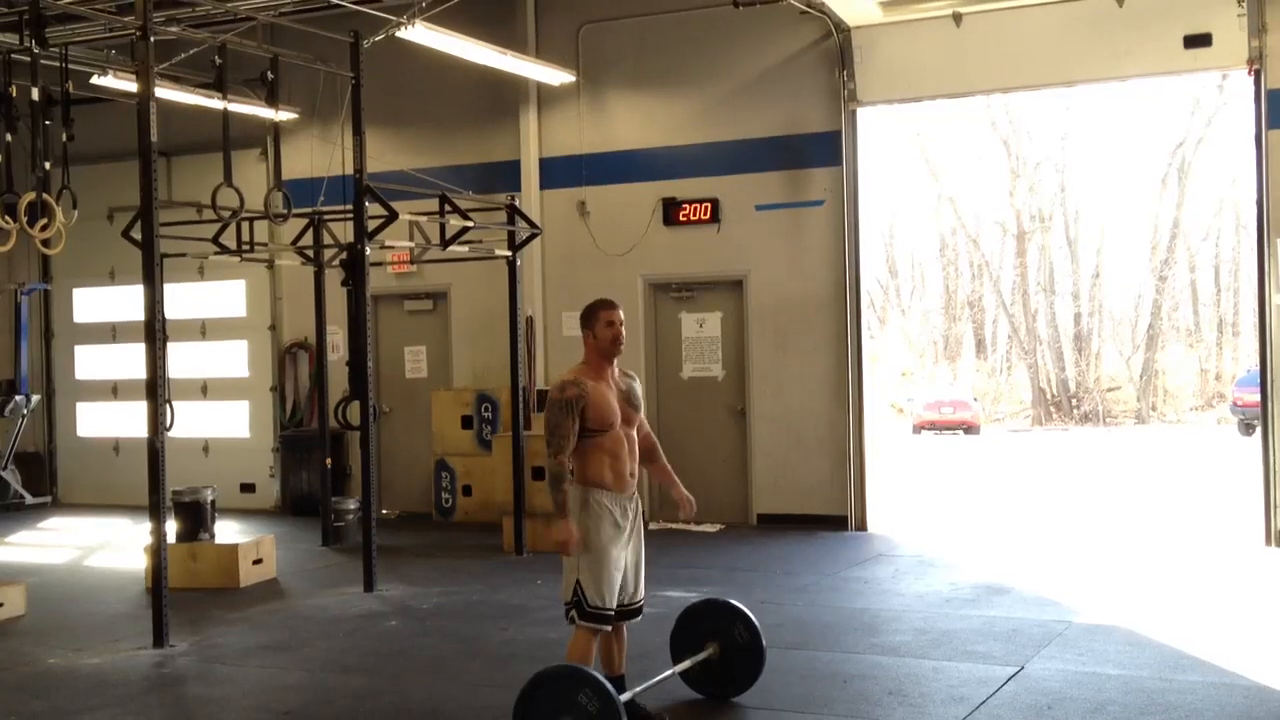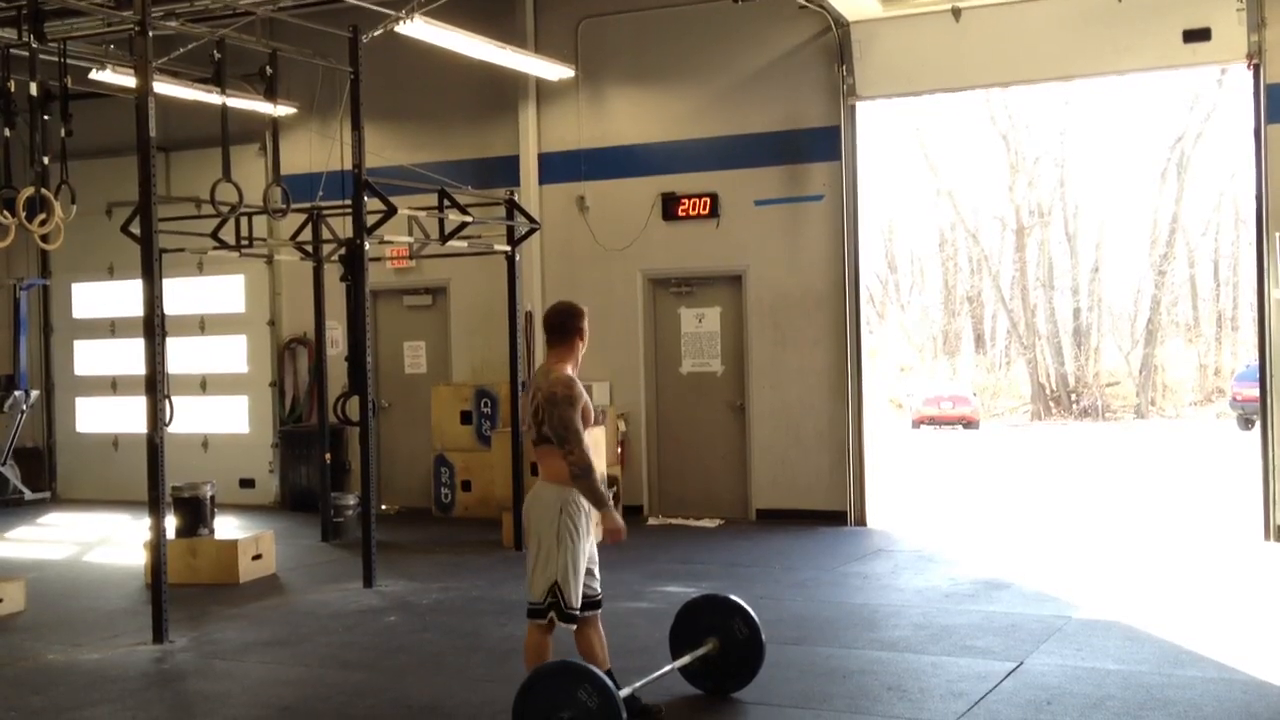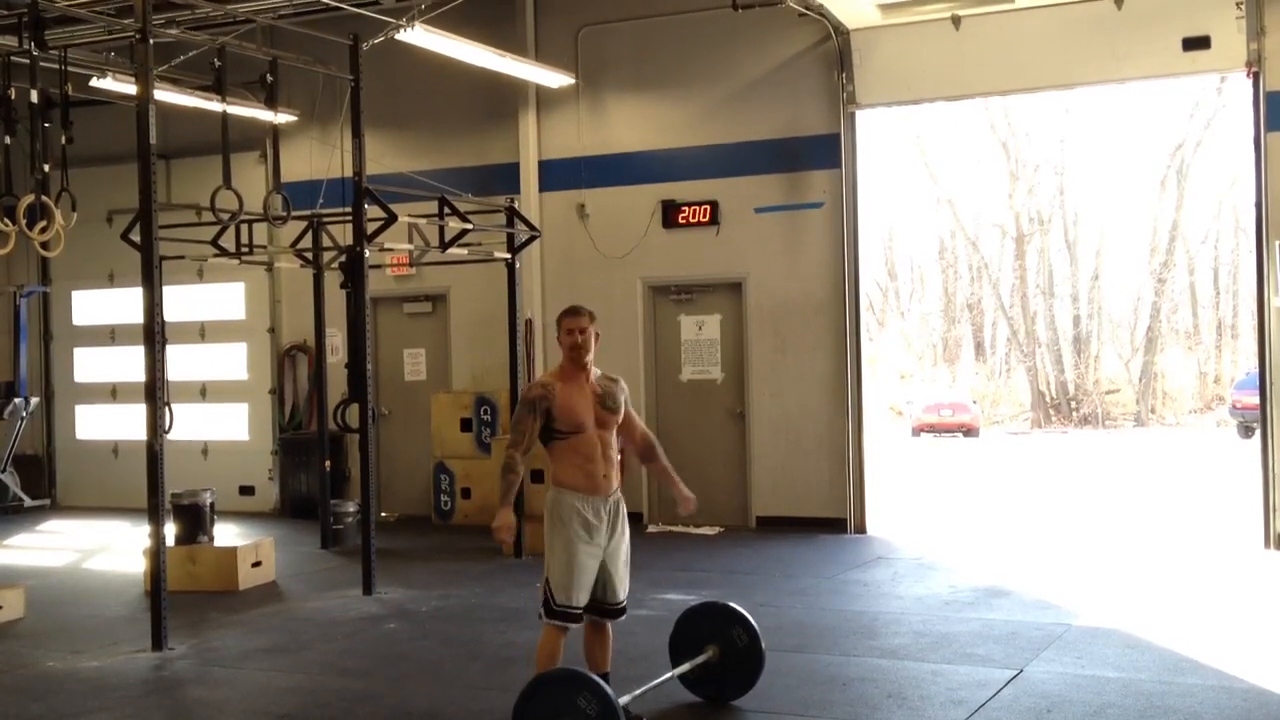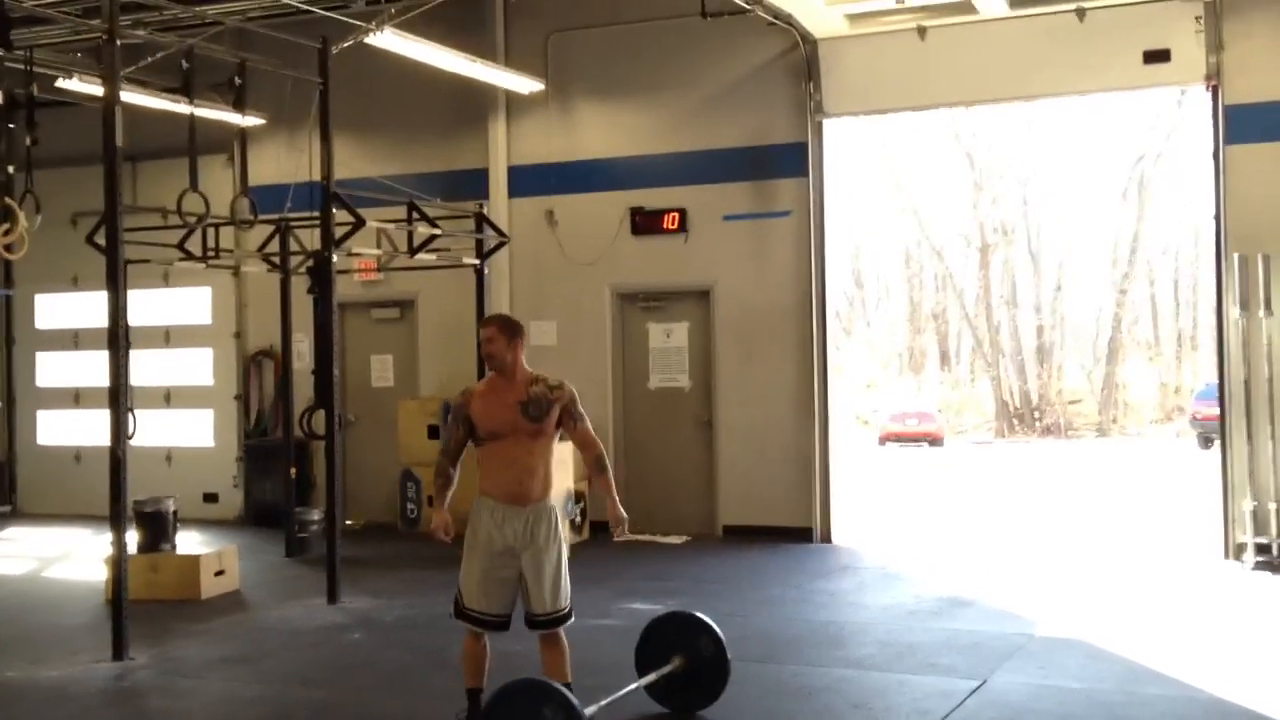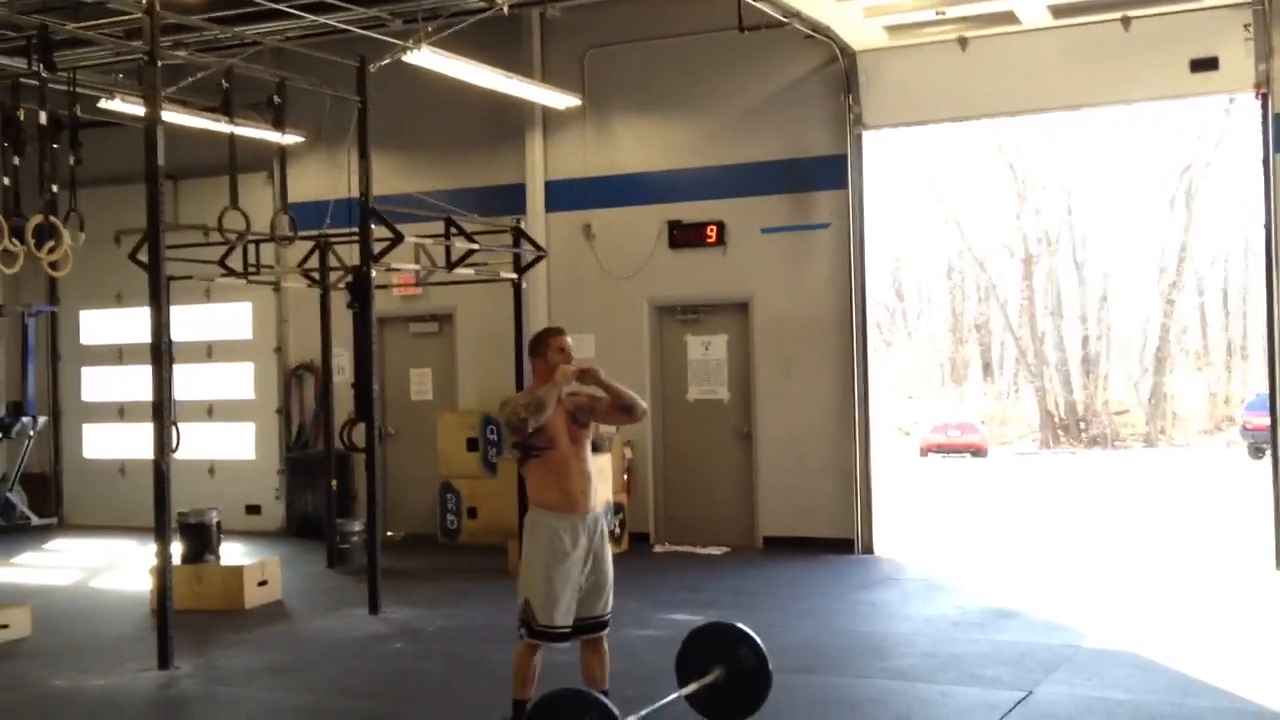
dt=1s
person 1, frame 1
left shoulder: (629, 381)
right shoulder: (571, 389)
right elbow: (559, 458)
left wrist: (675, 487)
right wrist: (564, 518)
left hip: (630, 506)
right hip: (595, 507)
left knee: (620, 614)
right knee: (591, 618)
person 1, frame 2
left shoulder: (548, 378)
right shoulder: (561, 384)
right elbow: (574, 455)
right wrist: (605, 508)
left hip: (573, 503)
right hip: (559, 505)
left knee: (587, 609)
right knee: (547, 614)
person 1, frame 3
left shoulder: (614, 386)
right shoulder: (542, 392)
left elbow: (642, 440)
right elbow: (516, 452)
left wrist: (677, 486)
right wrist: (506, 507)
left hip: (613, 507)
right hip: (571, 508)
left knee: (604, 613)
right knee: (560, 617)
person 1, frame 4
left shoulder: (556, 393)
right shoulder: (470, 399)
left elbow: (591, 448)
right elbow: (448, 457)
left wrist: (612, 500)
right wrist: (440, 506)
left hip: (542, 516)
right hip: (490, 517)
left knee: (551, 624)
right knee: (477, 622)
person 1, frame 5
left shoulder: (583, 402)
right shoulder: (518, 405)
left elbow: (637, 412)
right elbow: (524, 420)
left wrist: (601, 381)
right wrist: (556, 384)
left hip: (592, 524)
right hip: (550, 526)
left knee: (595, 630)
right knee: (536, 632)
